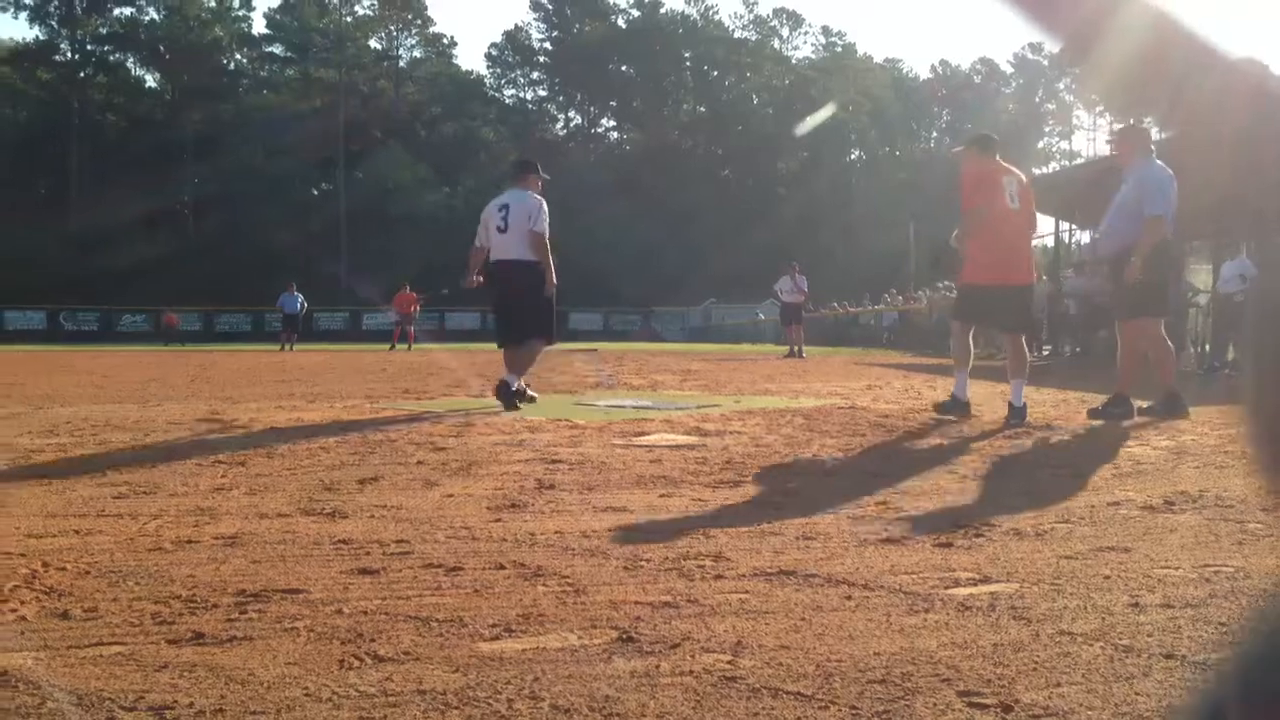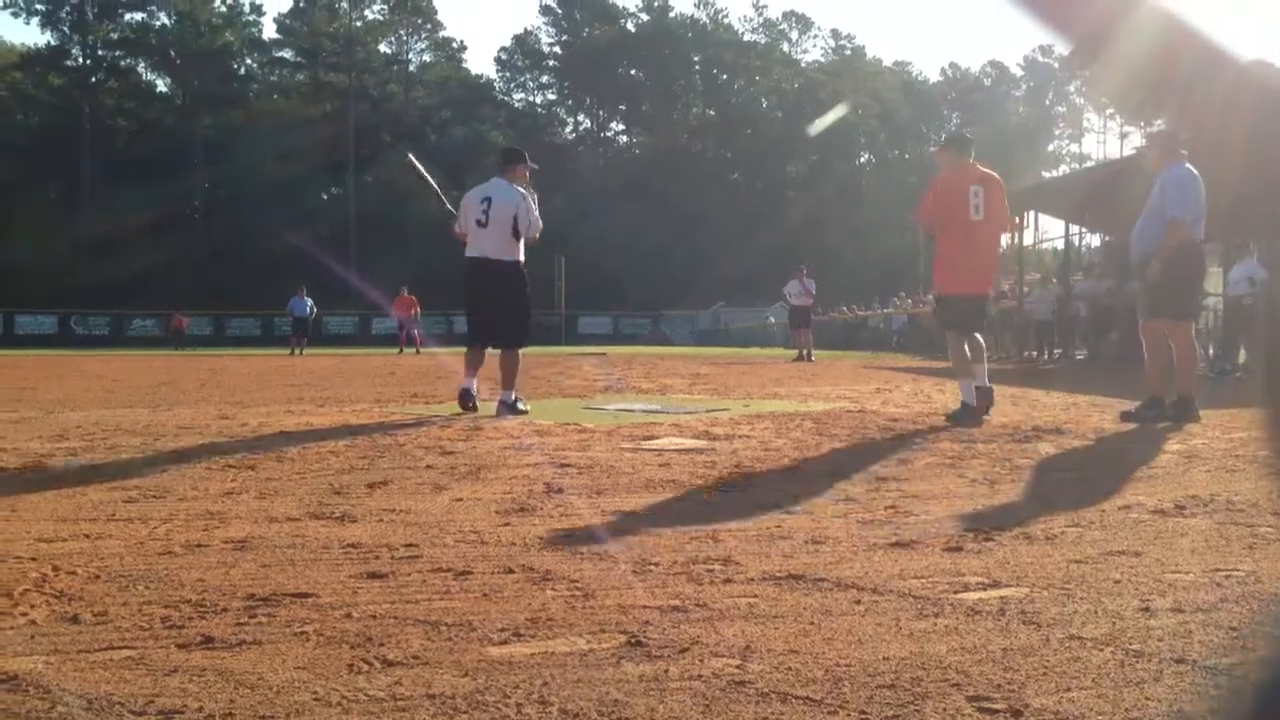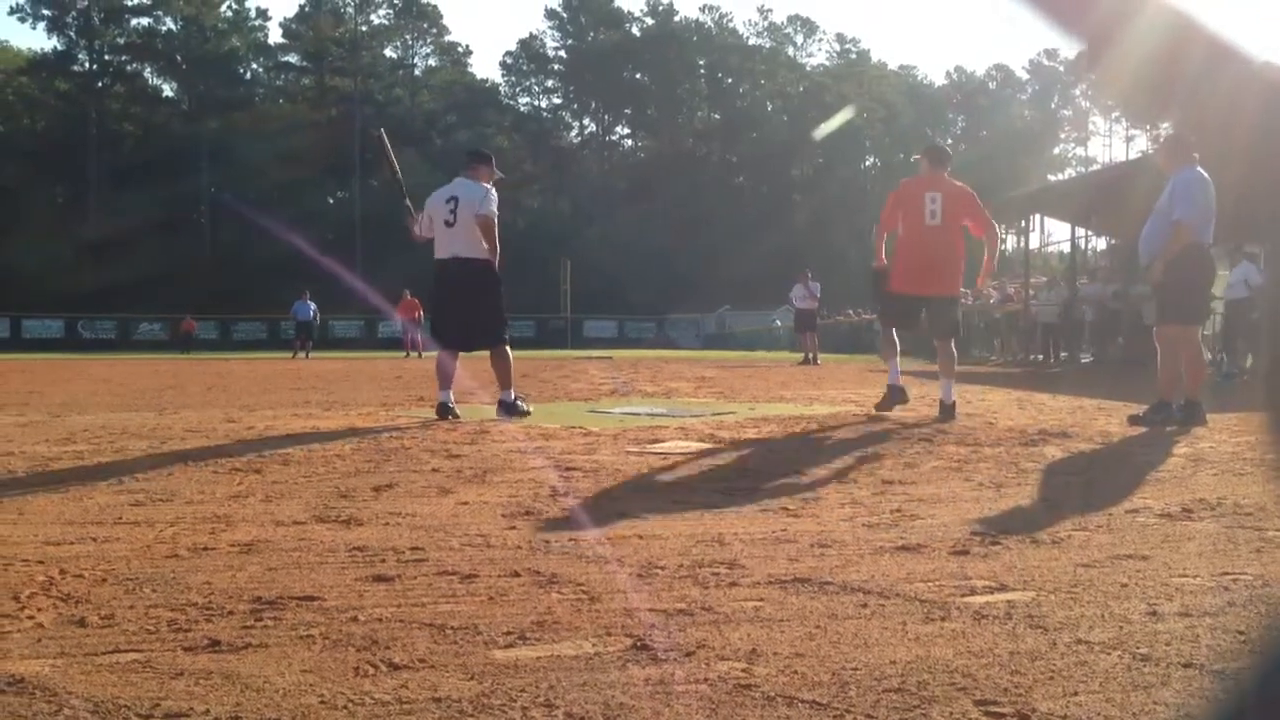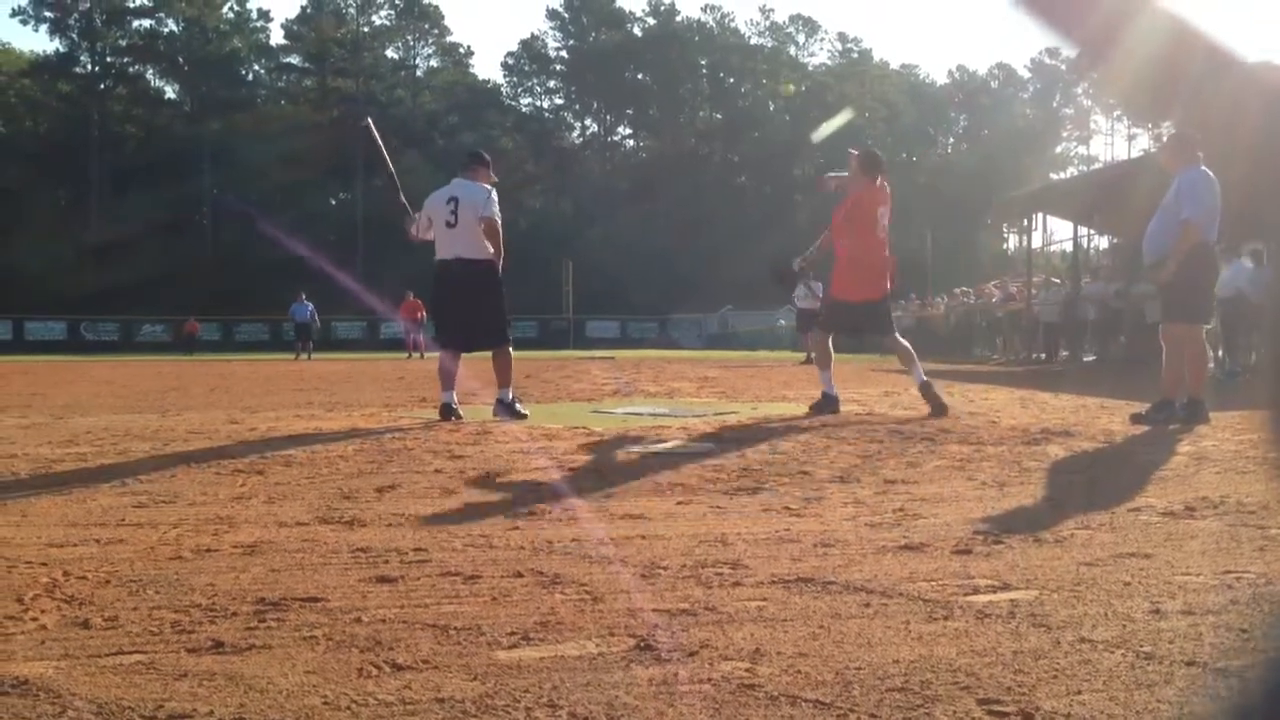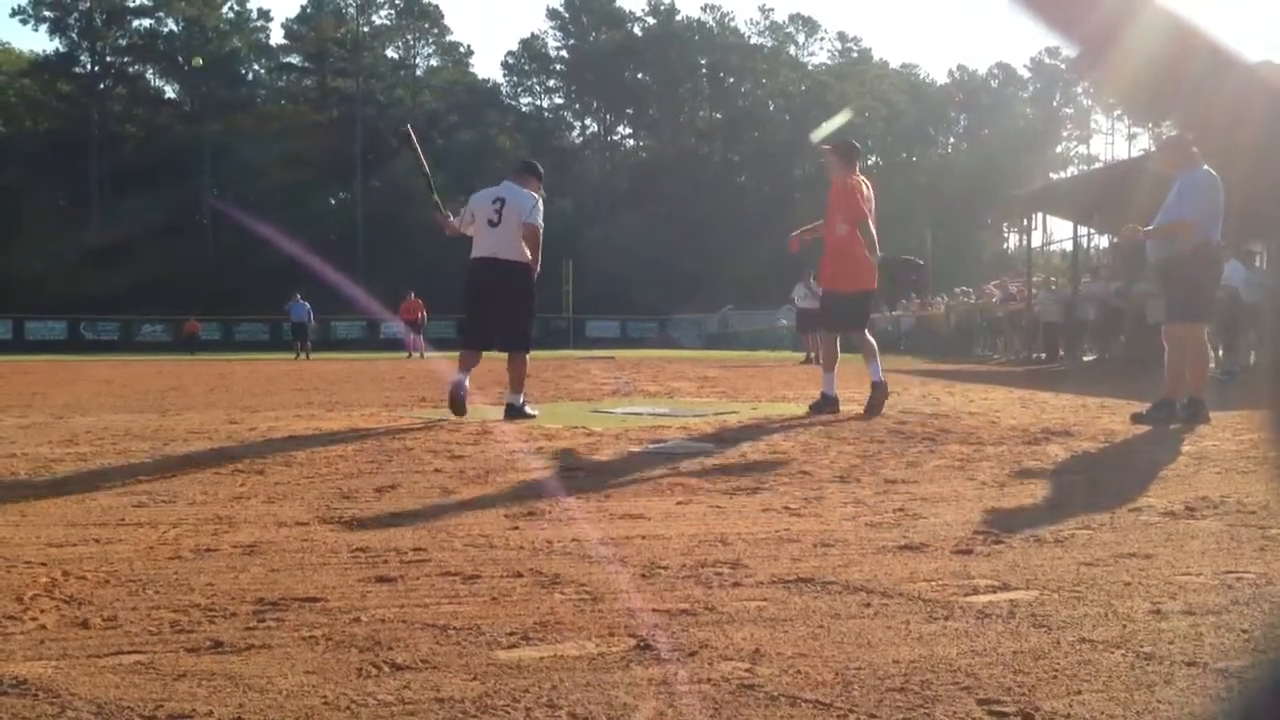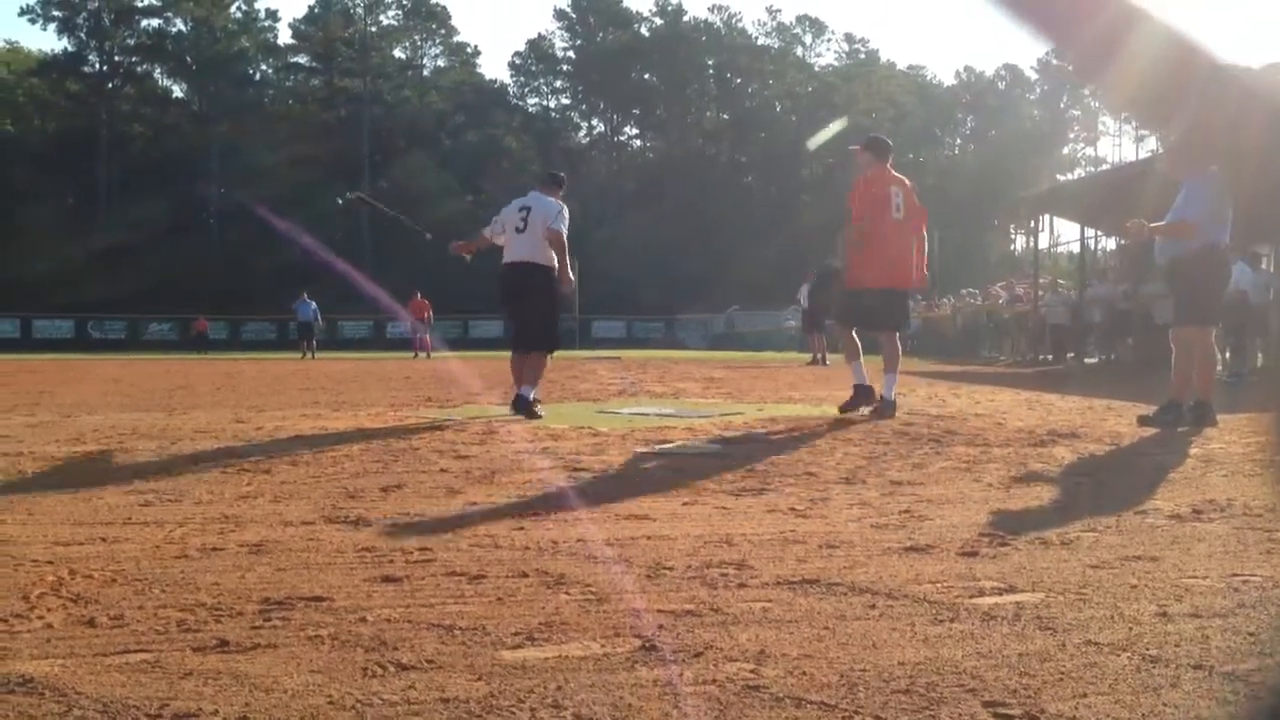
dt=0.5s
person 1, frame 1
left shoulder: (1153, 174)
right shoulder: (1136, 176)
left elbow: (1156, 222)
left wrist: (1136, 260)
right wrist: (1115, 263)
left hip: (1145, 263)
right hip: (1130, 262)
left knee: (1130, 332)
right knee: (1150, 332)
left ankle: (1122, 400)
right ankle: (1172, 398)
person 1, frame 2
left shoulder: (1178, 176)
right shoulder: (1172, 177)
left elbow: (1179, 224)
left wrist: (1158, 260)
right wrist: (1154, 262)
left hip: (1175, 263)
right hip: (1170, 264)
left knee: (1168, 332)
right knee: (1162, 332)
left ankle: (1174, 402)
right ankle: (1167, 401)
person 1, frame 3
left shoulder: (1188, 179)
right shoulder: (1183, 180)
left elbow: (1184, 227)
left wrist: (1160, 262)
right wrist: (1160, 264)
left hip: (1183, 266)
right hip: (1176, 267)
left knee: (1181, 335)
right knee: (1169, 336)
left ankle: (1188, 406)
right ankle: (1168, 405)
person 1, frame 4
left shoulder: (1195, 178)
right shoulder: (1186, 180)
left elbow: (1193, 226)
left wrist: (1172, 262)
right wrist: (1167, 265)
left hip: (1187, 265)
right hip: (1178, 267)
left knee: (1187, 333)
right knee: (1172, 335)
left ankle: (1194, 405)
right ankle: (1168, 403)
person 1, frame 5
left shoulder: (1199, 178)
right shoulder: (1187, 181)
left elbow: (1185, 226)
left wrist: (1143, 234)
right wrist: (1145, 233)
left hip: (1194, 264)
right hip: (1180, 265)
left knee: (1190, 333)
right knee: (1173, 335)
left ankle: (1195, 404)
right ankle: (1170, 403)
person 1, frame 6
left shoulder: (1207, 180)
right shoulder: (1196, 183)
left elbow: (1189, 227)
left wrist: (1149, 230)
right wrist: (1150, 231)
left hip: (1201, 266)
right hip: (1189, 267)
left knee: (1196, 335)
right knee: (1182, 337)
left ankle: (1201, 406)
right ankle: (1184, 405)
person 2, frame 1
left shoulder: (975, 173)
right shoulder: (1018, 177)
left elbow: (973, 217)
right elbow: (1030, 225)
left wrist: (960, 237)
left hip: (984, 268)
right hip: (1019, 269)
left knee: (960, 327)
right knee: (1014, 336)
left ankle: (960, 398)
right ankle: (1017, 405)
person 2, frame 2
left shoulder: (944, 180)
right shoulder: (993, 181)
left elbow: (925, 225)
right elbow: (1005, 225)
left wrist: (940, 232)
left hip: (953, 273)
right hip: (984, 273)
left knee: (955, 337)
right knee: (971, 331)
left ankle: (970, 406)
right ankle: (982, 387)
person 2, frame 3
left shoulder: (906, 188)
right shoulder: (963, 193)
left elbow: (883, 227)
right elbow: (989, 231)
left wrist: (879, 260)
right wrist: (988, 266)
left hip: (906, 277)
right hip: (946, 281)
left knee: (888, 328)
right knee: (944, 341)
left ankle: (896, 386)
right ankle: (947, 402)
person 2, frame 4
left shoulder: (857, 196)
right shoulder: (882, 192)
left elbow: (834, 235)
left wrist: (808, 257)
right wrist: (845, 182)
left hip: (848, 285)
right hip: (878, 284)
left knee: (822, 334)
right knee: (891, 338)
left ankle: (829, 397)
right ankle: (925, 386)
person 2, frame 5
left shoulder: (845, 186)
right shoulder: (861, 184)
left elbow: (863, 223)
left wrist: (874, 255)
right wrist: (803, 233)
left hip: (842, 275)
right hip: (863, 275)
left knee: (829, 333)
right knee: (859, 330)
left ankle: (828, 397)
right ankle: (877, 381)
person 2, frame 6
left shoulder: (866, 181)
right shoulder: (905, 185)
left elbow: (858, 225)
right elbow: (919, 229)
left wrist: (840, 260)
right wrist: (920, 267)
left hip: (867, 274)
right hip: (901, 275)
left knee: (846, 326)
right knee: (889, 334)
left ankle: (862, 387)
right ankle: (888, 398)
person 3, frame 1
left shoulder: (492, 206)
right shoulder: (535, 202)
left elbow: (481, 247)
right elbow: (538, 239)
left wrist: (472, 273)
right wrist: (550, 273)
left hip: (498, 272)
right hip: (527, 271)
left knee: (510, 336)
right knee: (538, 335)
left ankle: (516, 387)
right ankle: (510, 382)
person 3, frame 2
left shoulder: (472, 195)
right shoulder: (519, 196)
left elbow: (460, 234)
right elbow: (532, 234)
right wrist: (534, 205)
left hip: (475, 269)
right hip: (507, 272)
left knee: (477, 336)
right knee: (510, 340)
left ankle: (468, 388)
right ankle: (507, 399)
person 3, frame 3
left shoulder: (436, 197)
right shoulder: (483, 192)
left elbow: (420, 235)
right elbow: (485, 220)
left wrist: (415, 223)
right wrist: (494, 251)
left hip: (445, 271)
right hip: (478, 270)
left knee: (447, 342)
right knee: (497, 339)
left ankle: (445, 400)
right ankle: (508, 399)
person 3, frame 4
left shoulder: (434, 198)
right shoulder: (483, 193)
left elbow: (417, 235)
right elbow: (490, 224)
left wrist: (413, 222)
right wrist: (499, 256)
left hip: (446, 273)
right hip: (480, 271)
left knee: (449, 343)
right knee: (500, 339)
left ankle: (448, 401)
right ankle: (505, 399)
person 3, frame 5
left shoulder: (480, 197)
right shoulder: (530, 199)
left elbow: (457, 228)
right elbow: (532, 231)
left wrist: (446, 222)
right wrist: (535, 262)
left hip: (480, 270)
right hip: (514, 272)
left knee: (474, 337)
right knee: (518, 343)
left ankle: (461, 381)
right ankle: (515, 403)
person 3, frame 6
left shoulder: (512, 208)
right shoulder: (556, 207)
left elbow: (487, 237)
right elbow: (556, 237)
left wrist: (463, 247)
right wrist: (566, 272)
left hip: (511, 274)
right hip: (540, 276)
left knee: (520, 342)
right knee: (541, 344)
left ankle: (522, 396)
right ankle: (525, 397)
